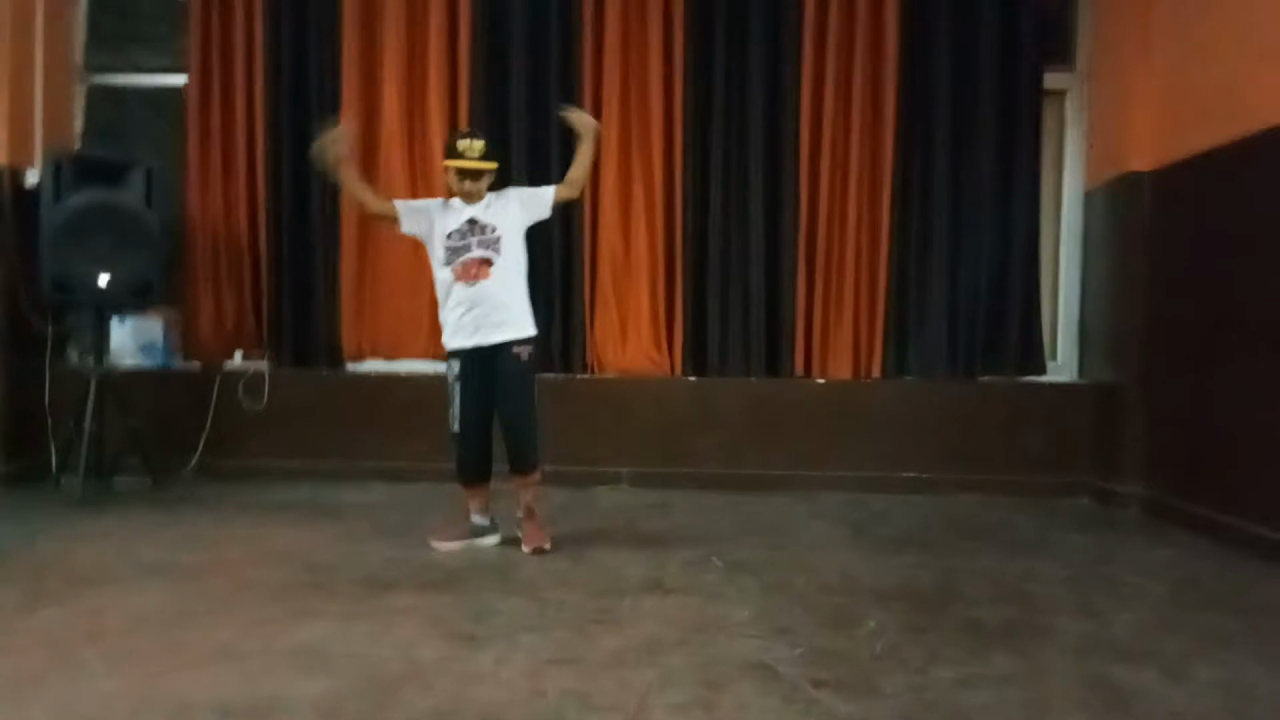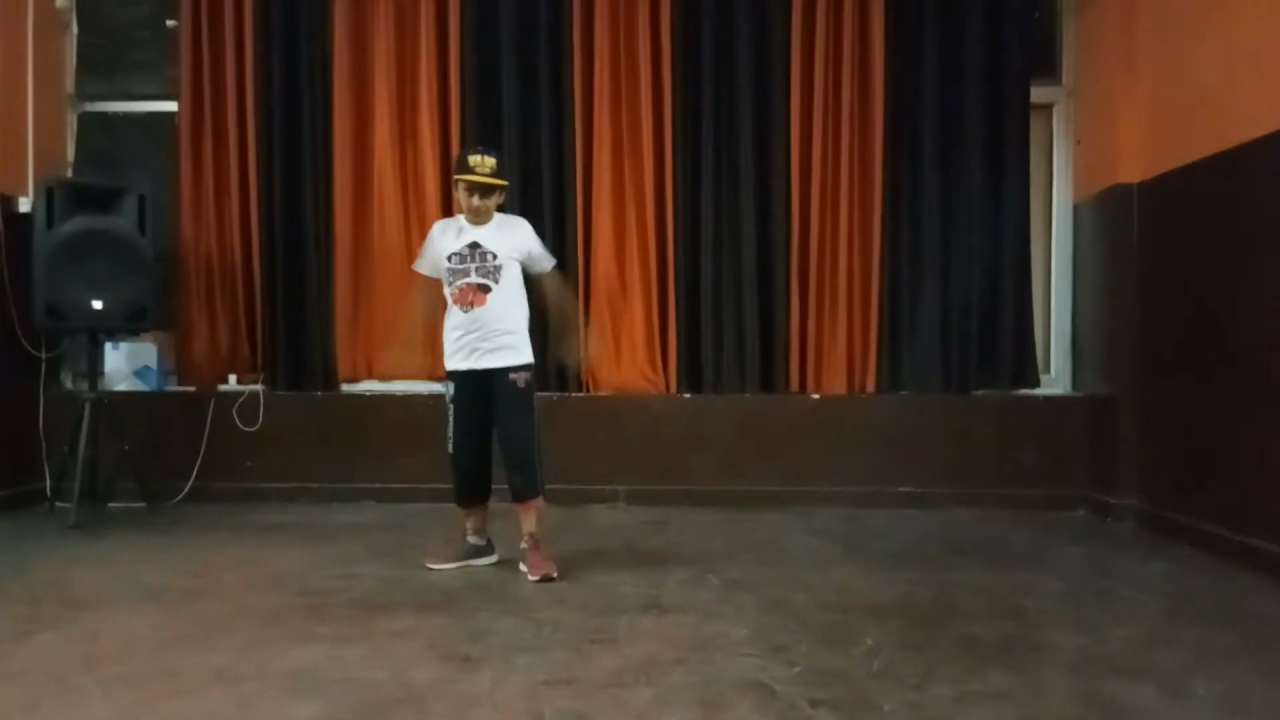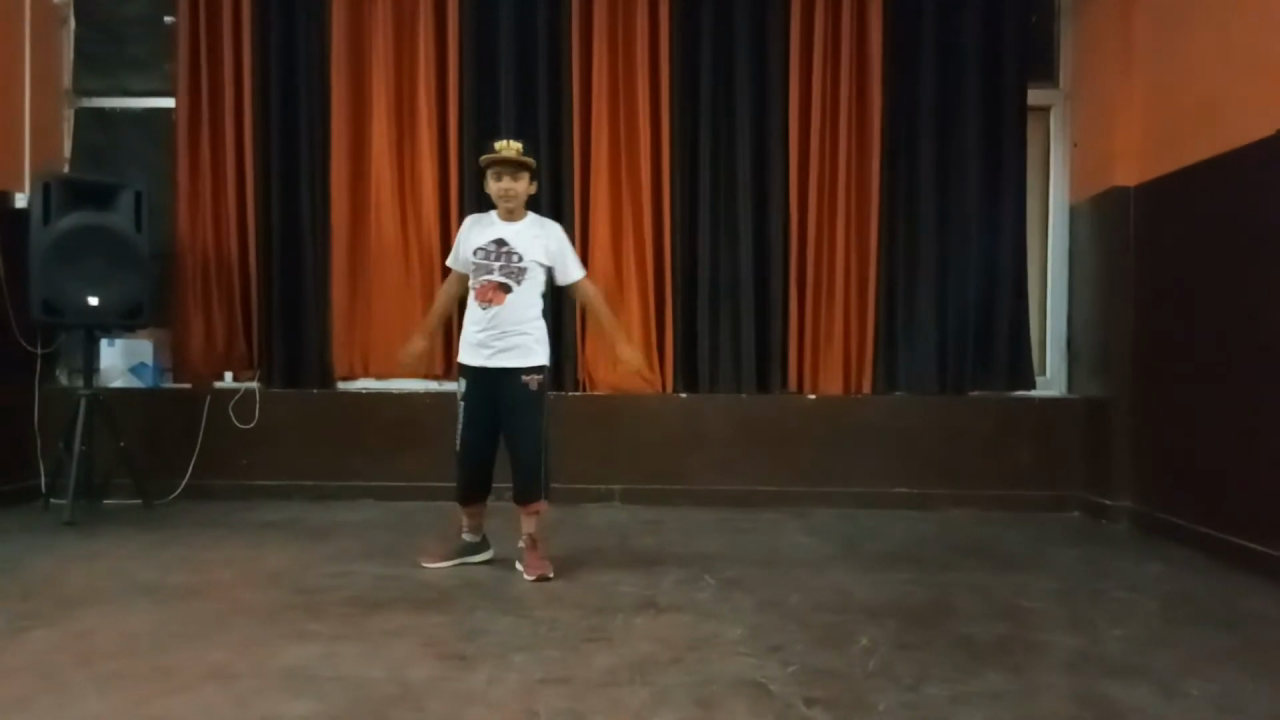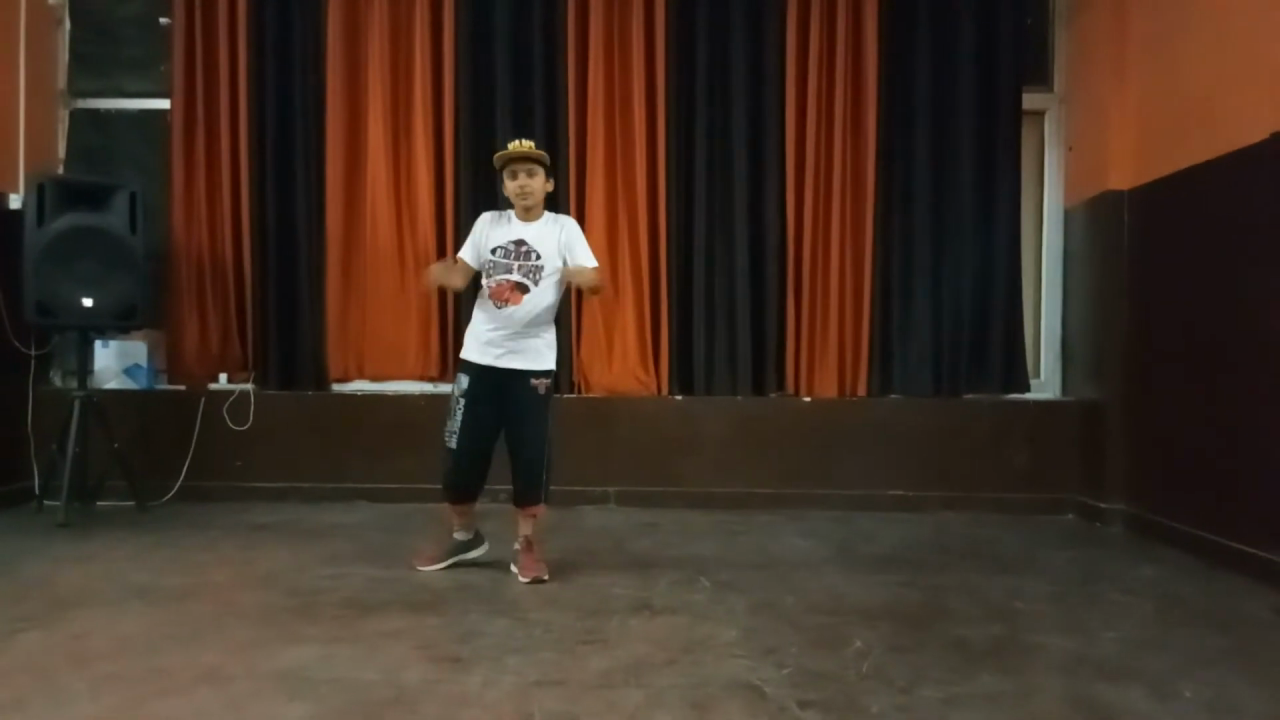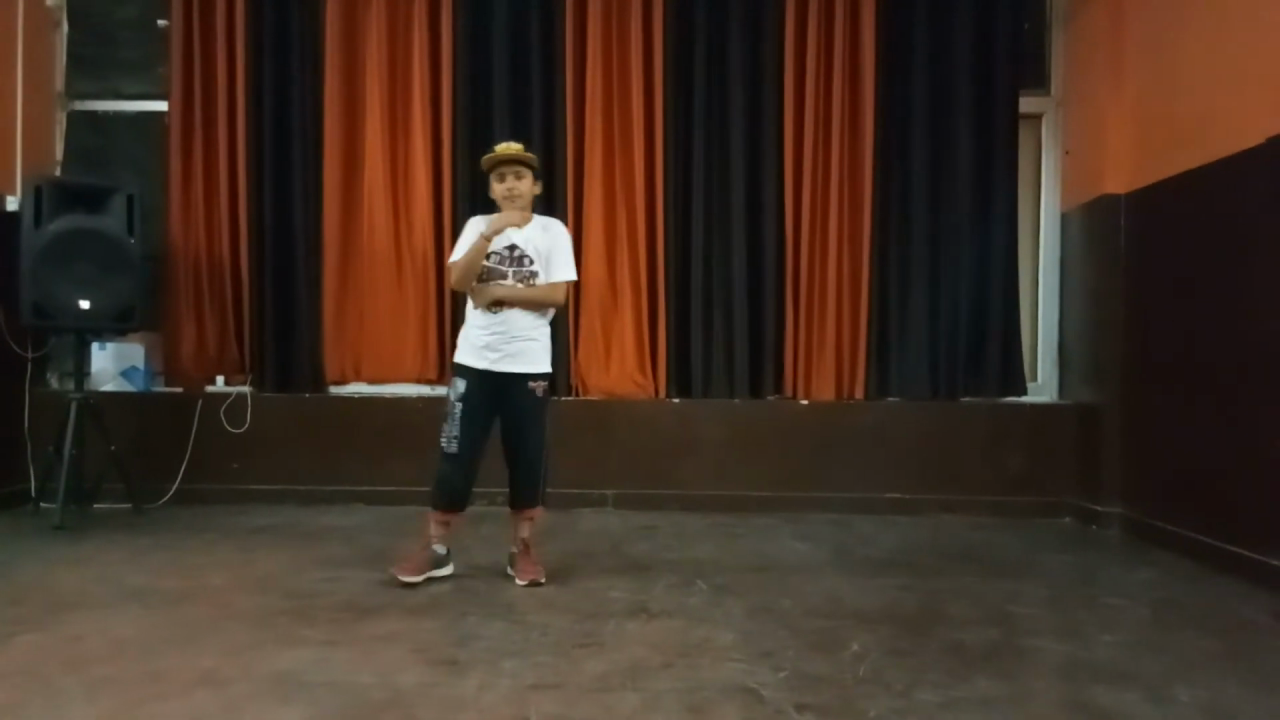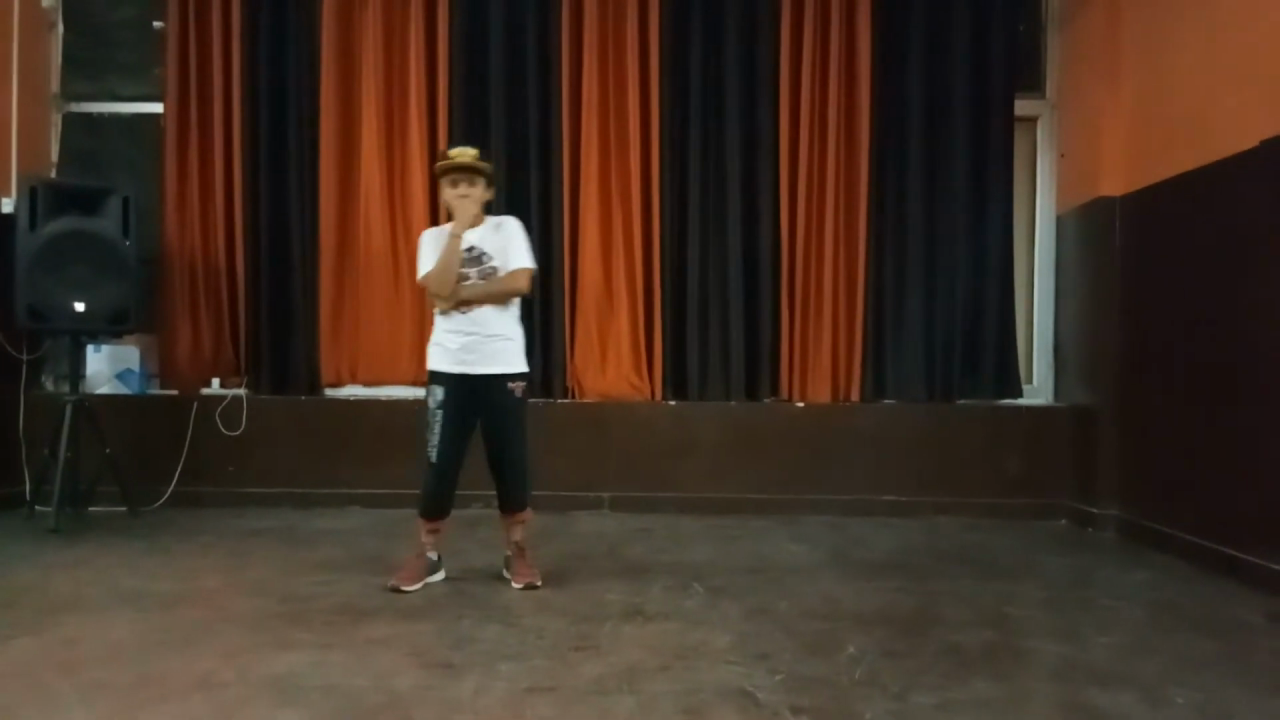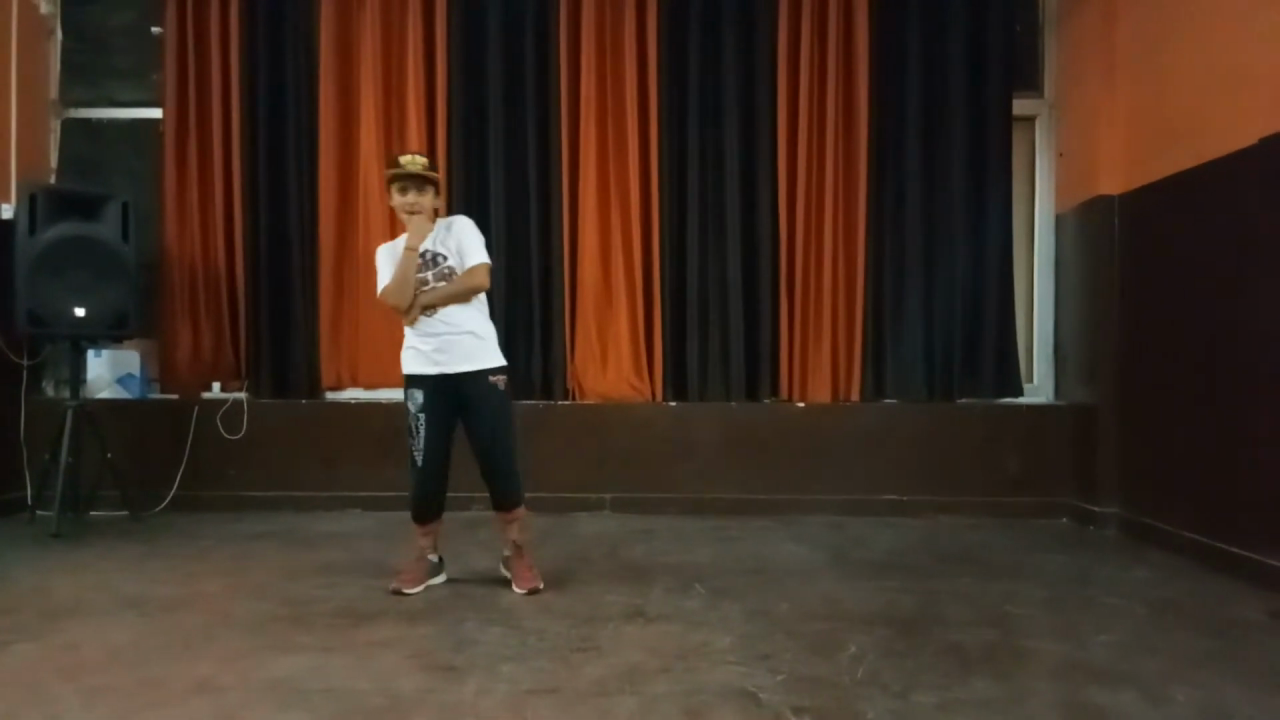
dt=0.3s
person 1, frame 1
left shoulder: (514, 203)
right shoulder: (430, 213)
left elbow: (570, 189)
right elbow: (372, 203)
left wrist: (587, 137)
right wrist: (343, 160)
left hip: (513, 337)
right hip: (462, 342)
left knee: (520, 426)
right knee: (468, 433)
left ankle: (530, 516)
right ankle: (479, 520)
person 1, frame 2
left shoulder: (519, 231)
right shoulder: (442, 233)
left elbow: (550, 282)
right elbow: (427, 287)
left wrist: (567, 333)
left hip: (511, 360)
right hip: (461, 363)
left knee: (520, 451)
right knee: (465, 455)
left ankle: (533, 544)
right ankle: (476, 539)
person 1, frame 3
left shoulder: (548, 232)
right shoulder: (471, 227)
left elbow: (582, 288)
right elbow: (454, 284)
left wrist: (618, 340)
right wrist: (424, 334)
left hip: (525, 361)
right hip: (474, 360)
left knee: (527, 453)
right knee: (471, 453)
left ankle: (530, 545)
right ankle: (471, 537)
person 1, frame 4
left shoulder: (564, 228)
right shoulder: (489, 224)
left elbow: (593, 278)
right elbow: (460, 278)
left wrist: (578, 274)
right wrist: (446, 274)
left hip: (532, 362)
right hip: (479, 357)
left knee: (530, 456)
right knee: (463, 450)
left ankle: (526, 546)
right ankle: (463, 535)
person 1, frame 5
left shoulder: (553, 231)
right shoulder: (477, 226)
left elbow: (557, 295)
right elbow: (459, 281)
left wrist: (499, 292)
right wrist: (490, 233)
left hip: (528, 365)
right hip: (474, 361)
left knee: (527, 460)
right knee: (457, 455)
left ankle: (522, 550)
right ankle: (436, 547)
person 1, frame 6
left shoulder: (508, 228)
right shoulder: (432, 239)
left elbow: (518, 283)
right elbow: (437, 289)
left wrist: (460, 294)
right wrist: (454, 230)
left hip: (504, 365)
right hip: (449, 366)
left knee: (511, 462)
right knee: (440, 462)
left ankle: (517, 552)
right ankle: (428, 554)
person 1, frame 7
left shoulder: (460, 227)
right shoulder: (389, 251)
left elbow: (479, 279)
right elbow: (397, 302)
left wrist: (423, 300)
right wrist: (413, 242)
left hip: (481, 363)
right hip: (425, 369)
left knee: (499, 460)
right knee: (426, 466)
left ankle: (516, 552)
right ankle: (427, 556)
